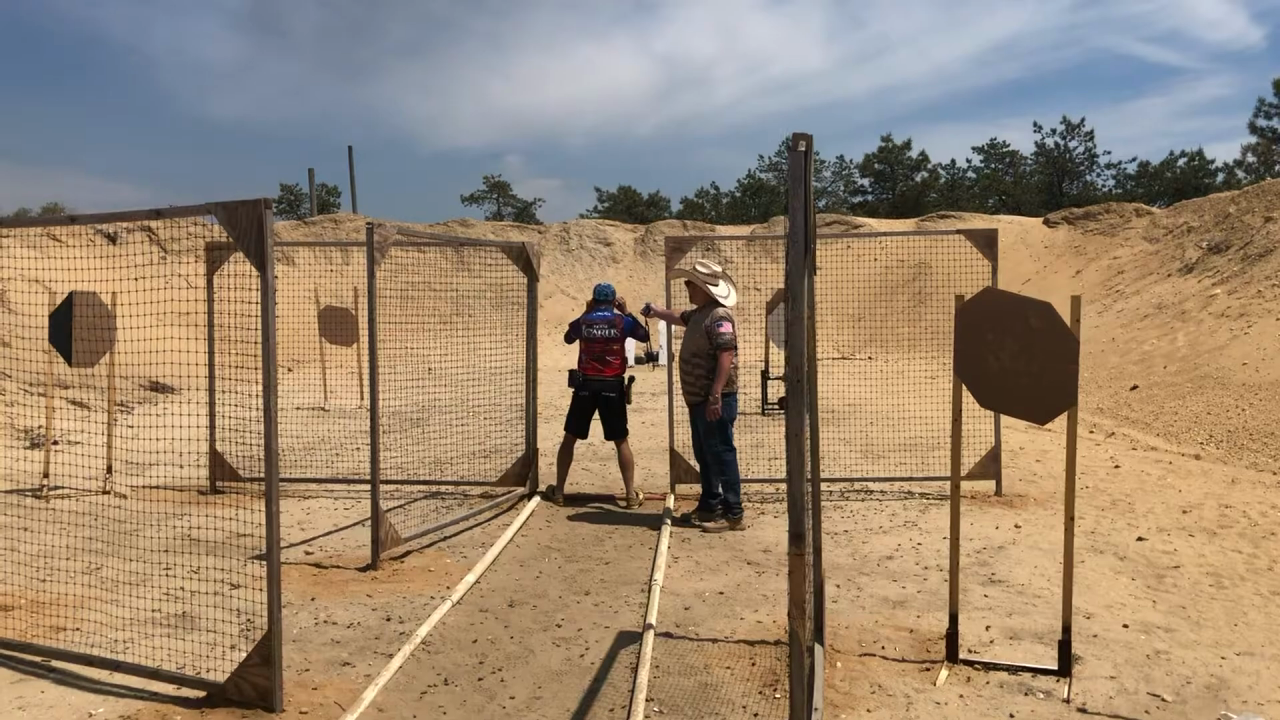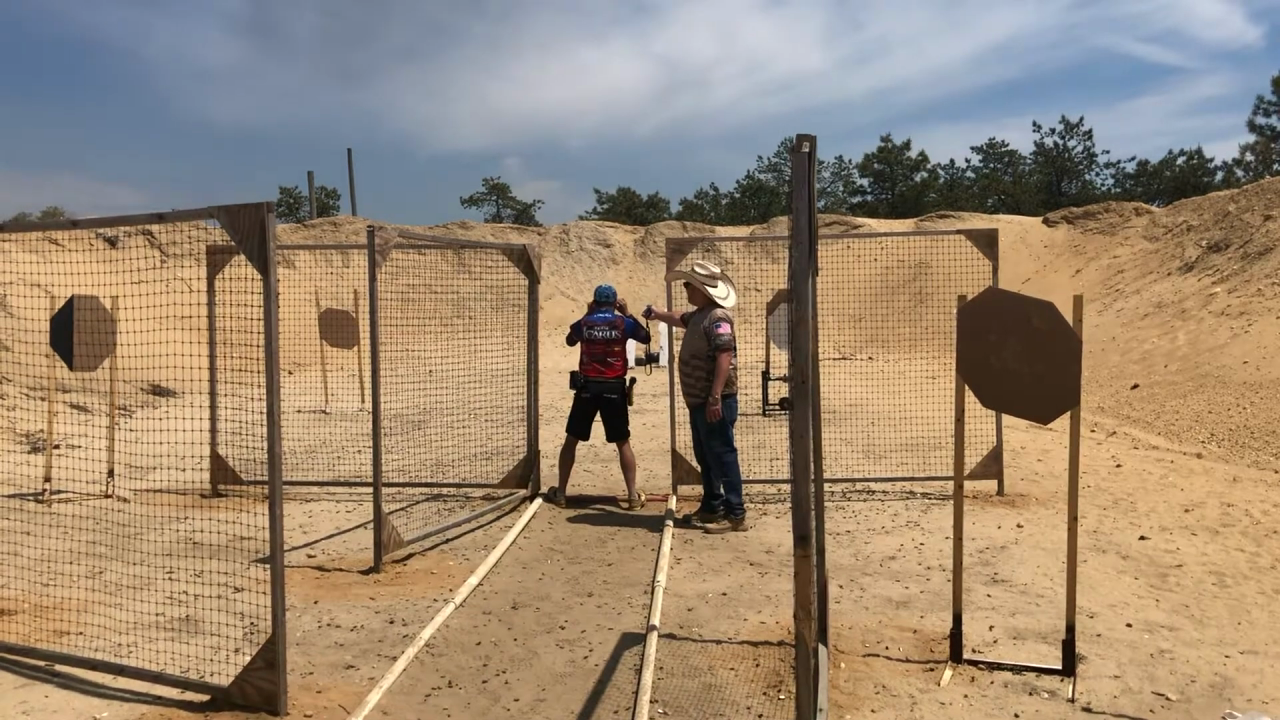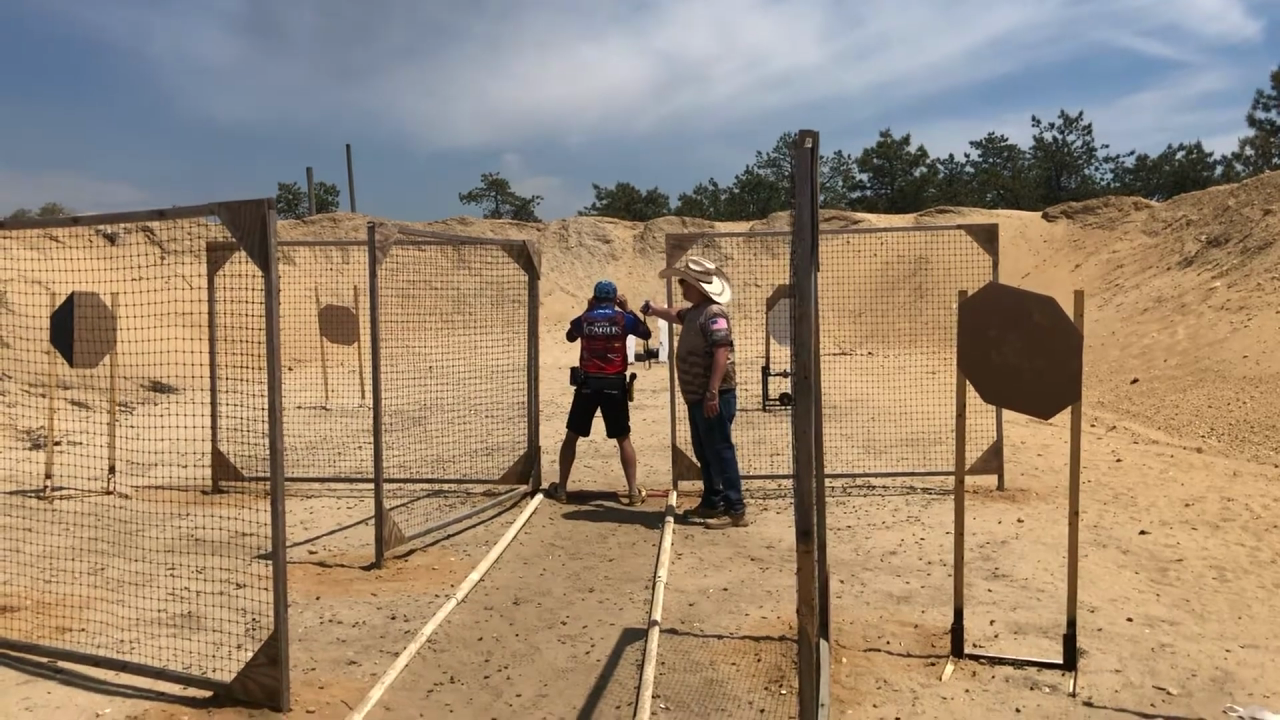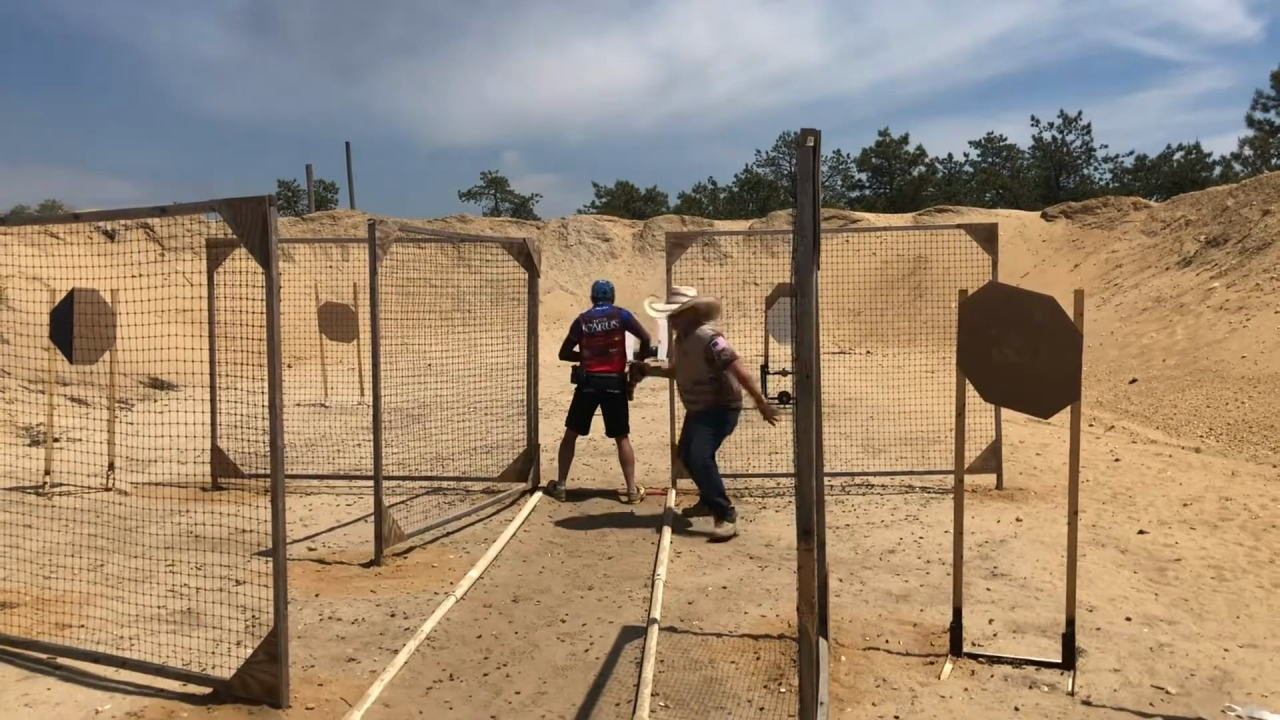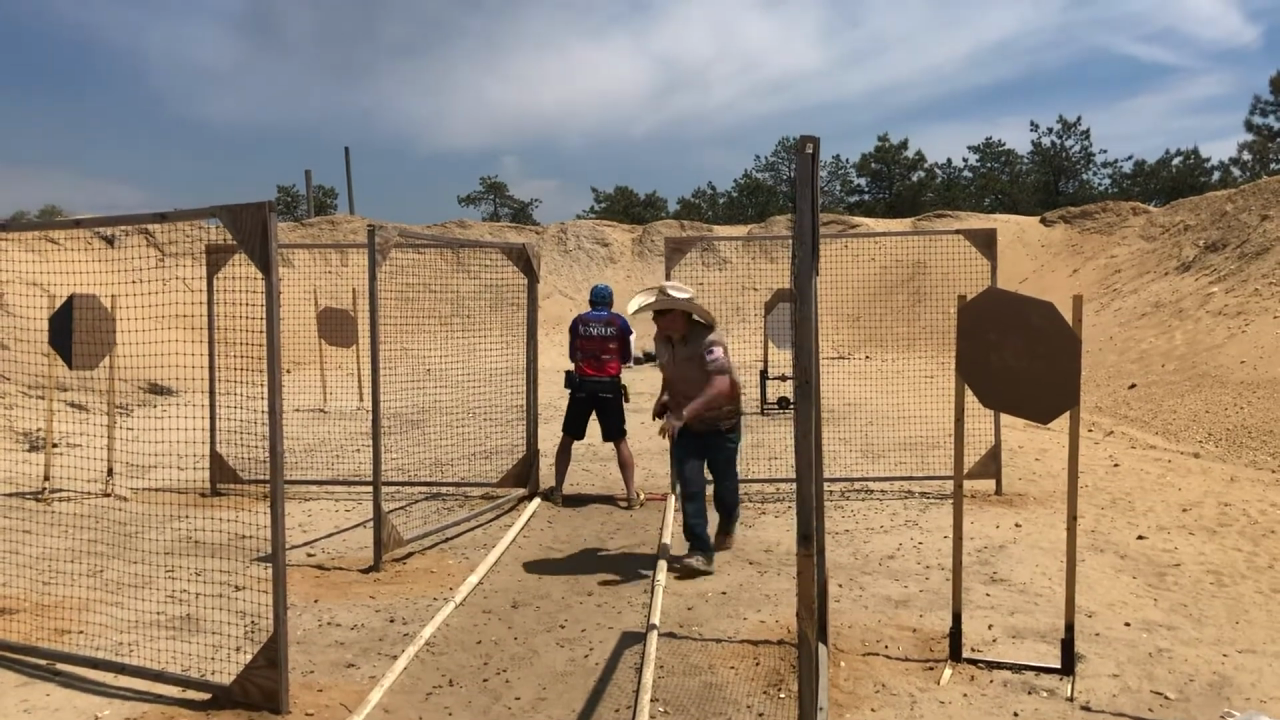
dt=0.5s
person 1, frame 1
left shoulder: (719, 316)
right shoulder: (699, 313)
left elbow: (726, 356)
right elbow: (679, 318)
left wrist: (716, 396)
right wrist: (656, 311)
left hip: (715, 400)
right hip: (698, 399)
left knee: (722, 455)
right knee: (704, 455)
left ankle: (733, 514)
right ankle: (709, 506)
person 1, frame 2
left shoulder: (718, 317)
right shoulder: (698, 315)
left elbow: (725, 357)
right elbow: (679, 320)
left wrist: (715, 397)
right wrist: (656, 314)
left hip: (715, 402)
right hip: (698, 401)
left knee: (722, 456)
right knee: (705, 457)
left ankle: (735, 515)
right ankle: (712, 507)
person 1, frame 3
left shoulder: (713, 313)
right shoulder: (694, 311)
left elbow: (721, 353)
right elbow: (675, 315)
left wrist: (713, 392)
right wrist: (653, 309)
left hip: (714, 397)
right hip: (696, 397)
left knee: (720, 451)
right knee: (704, 453)
left ankle: (735, 510)
right ankle: (712, 503)
person 1, frame 4
left shoulder: (707, 337)
right shoulder: (681, 338)
left elbow: (737, 368)
left wrist: (761, 402)
right wrist: (653, 369)
left hip: (719, 409)
right hip: (700, 409)
left knee: (699, 456)
right knee: (687, 453)
left ankle: (726, 515)
right ankle: (708, 502)
person 1, frame 5
left shoulder: (709, 341)
right shoulder: (664, 340)
left elbow: (722, 386)
left wrist: (683, 414)
right wrist: (663, 398)
left hip: (720, 425)
right hip: (684, 428)
left knee: (725, 481)
right knee: (690, 485)
left ankle: (727, 525)
right ankle: (699, 551)
person 2, frame 1
left shoulder: (583, 321)
right shoulder: (622, 321)
left elbow: (568, 339)
right elbow: (645, 336)
right wrist: (627, 313)
left hip: (586, 385)
right hip: (612, 387)
left knee: (570, 438)
right knee: (621, 441)
left ankle: (558, 491)
right ankle: (631, 494)
person 2, frame 2
left shoulder: (583, 323)
right shoulder: (623, 323)
left elbow: (570, 341)
right elbow: (646, 338)
right wrist: (628, 314)
left hip: (587, 387)
right hip: (614, 388)
left knee: (571, 440)
right knee: (623, 443)
left ankle: (560, 492)
right ankle: (633, 495)
person 2, frame 3
left shoulder: (584, 319)
right shoulder: (623, 319)
left elbow: (570, 337)
right elbow: (647, 334)
right wrist: (628, 310)
left hip: (587, 383)
right hip: (614, 384)
left knee: (571, 436)
right knee: (623, 439)
left ankle: (561, 488)
right ankle: (634, 491)
person 2, frame 4
left shoulder: (582, 320)
right shoulder: (621, 315)
left elbow: (564, 354)
right elbow: (645, 339)
left hip: (588, 382)
right hip: (615, 382)
left knee: (570, 434)
right knee: (622, 438)
left ankle: (560, 485)
right ankle: (632, 489)
person 2, frame 5
left shoulder: (579, 321)
right shoulder: (619, 322)
right elbow: (626, 357)
left hip: (582, 385)
right hip: (609, 386)
left knee: (567, 439)
right knee: (620, 441)
left ankle: (557, 491)
right ankle: (632, 494)
